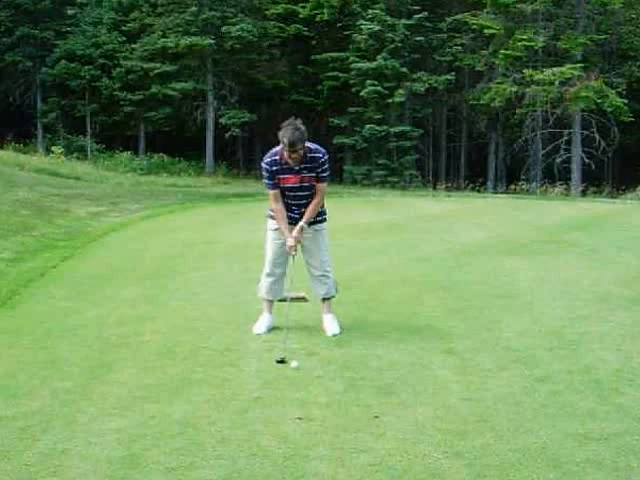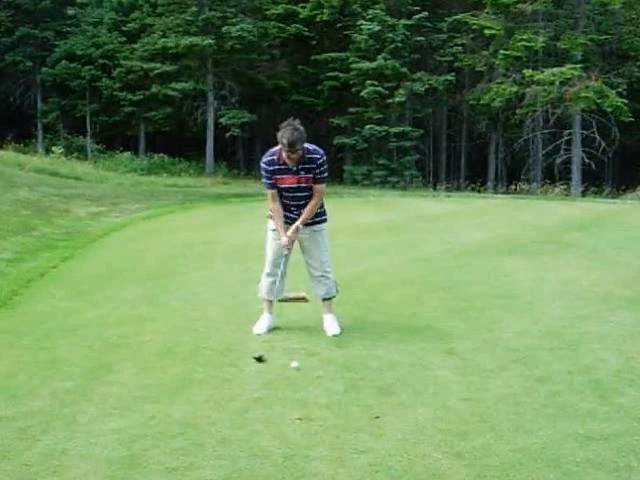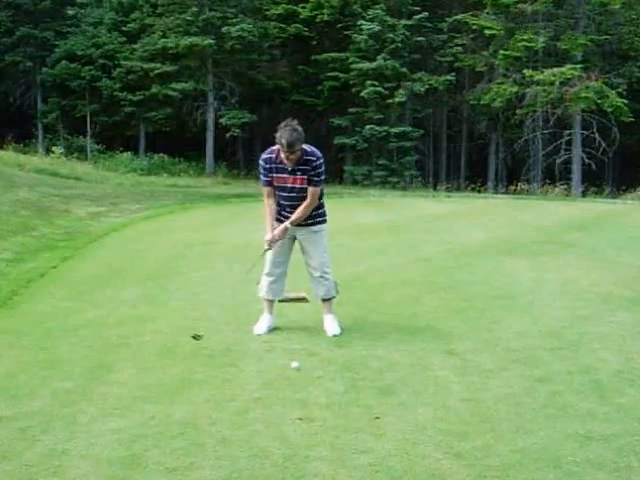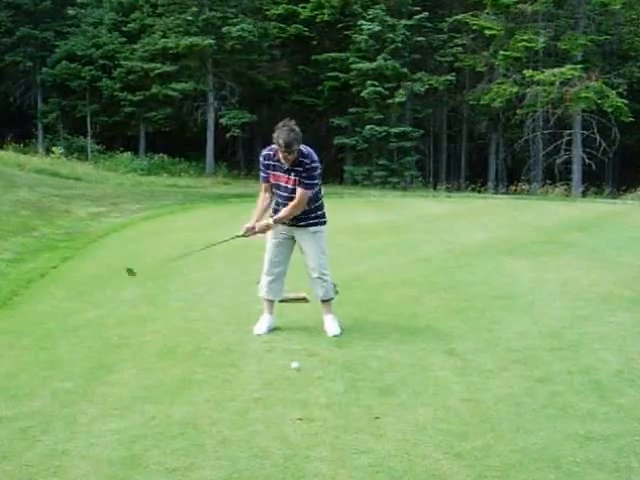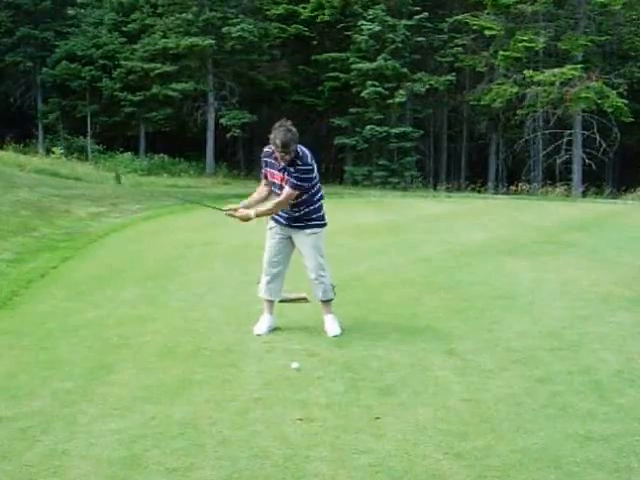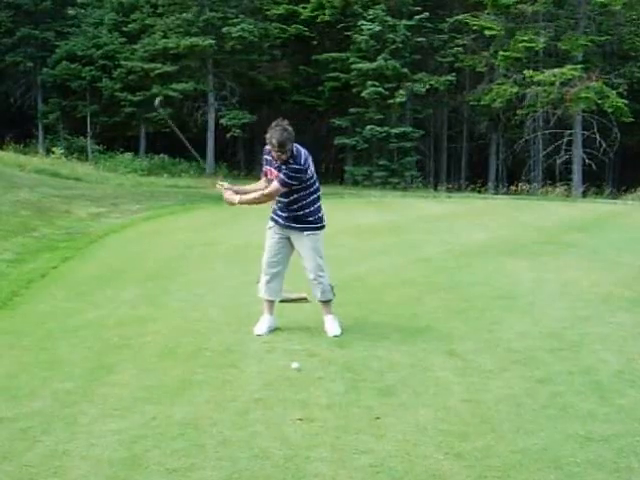
dt=0.1s
person 1, frame 1
left shoulder: (319, 156)
right shoulder: (270, 161)
left elbow: (320, 196)
right elbow: (276, 201)
left wrist: (301, 226)
right wrist: (287, 234)
left hip: (312, 220)
right hip: (280, 221)
left knee: (320, 266)
right knee: (273, 267)
left ankle: (328, 314)
right ankle: (267, 315)
person 1, frame 2
left shoulder: (317, 157)
right shoulder: (269, 160)
left elbow: (318, 197)
right elbow: (273, 200)
left wrist: (298, 227)
right wrist: (283, 234)
left hip: (312, 220)
right hip: (280, 220)
left knee: (320, 267)
right knee: (273, 267)
left ankle: (328, 314)
right ankle: (267, 315)
person 1, frame 3
left shoulder: (315, 159)
right shoulder: (267, 159)
left elbow: (312, 201)
right elbow: (269, 198)
left wrist: (286, 226)
right wrist: (270, 230)
left hip: (311, 222)
right hip: (281, 219)
left knee: (319, 267)
right knee: (272, 267)
left ankle: (328, 315)
right ankle: (267, 315)
person 1, frame 4
left shoulder: (310, 161)
right shoulder: (266, 156)
left elbow: (300, 202)
right elbow: (266, 192)
left wrist: (271, 223)
right wrist: (255, 220)
left hip: (310, 222)
right hip: (278, 220)
left knee: (318, 268)
right knee: (272, 267)
left ankle: (328, 315)
right ankle: (267, 315)
person 1, frame 5
left shoulder: (305, 163)
right shoulder: (267, 154)
left elbow: (285, 200)
right elbow: (266, 186)
left wrist: (253, 214)
right wrist: (243, 206)
left hip: (308, 224)
right hip: (280, 222)
left knee: (317, 269)
right knee: (271, 267)
left ankle: (329, 316)
right ankle: (268, 316)
person 1, frame 6
left shoulder: (299, 162)
right shoulder: (268, 153)
left elbow: (271, 194)
right elbow: (266, 184)
left wrist: (237, 200)
right wrist: (236, 189)
left hip: (306, 225)
right hip: (279, 222)
left knee: (315, 269)
right knee: (270, 267)
left ankle: (329, 316)
right ankle: (268, 316)
